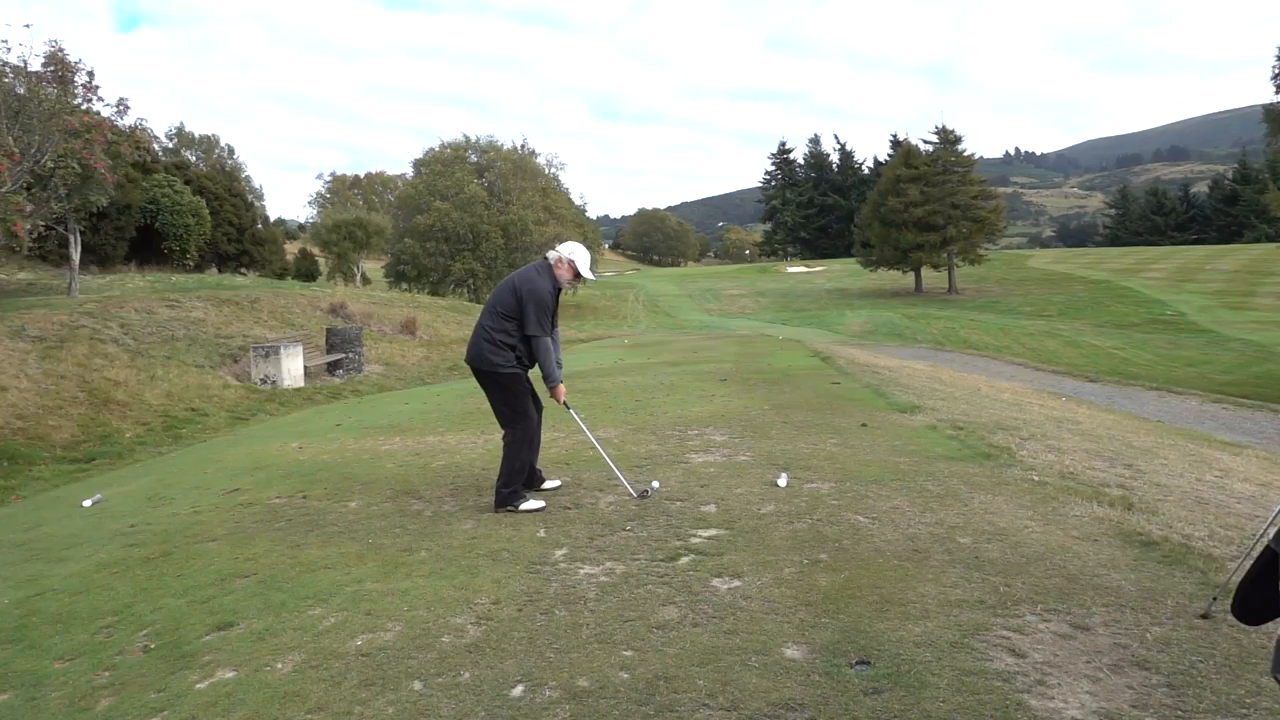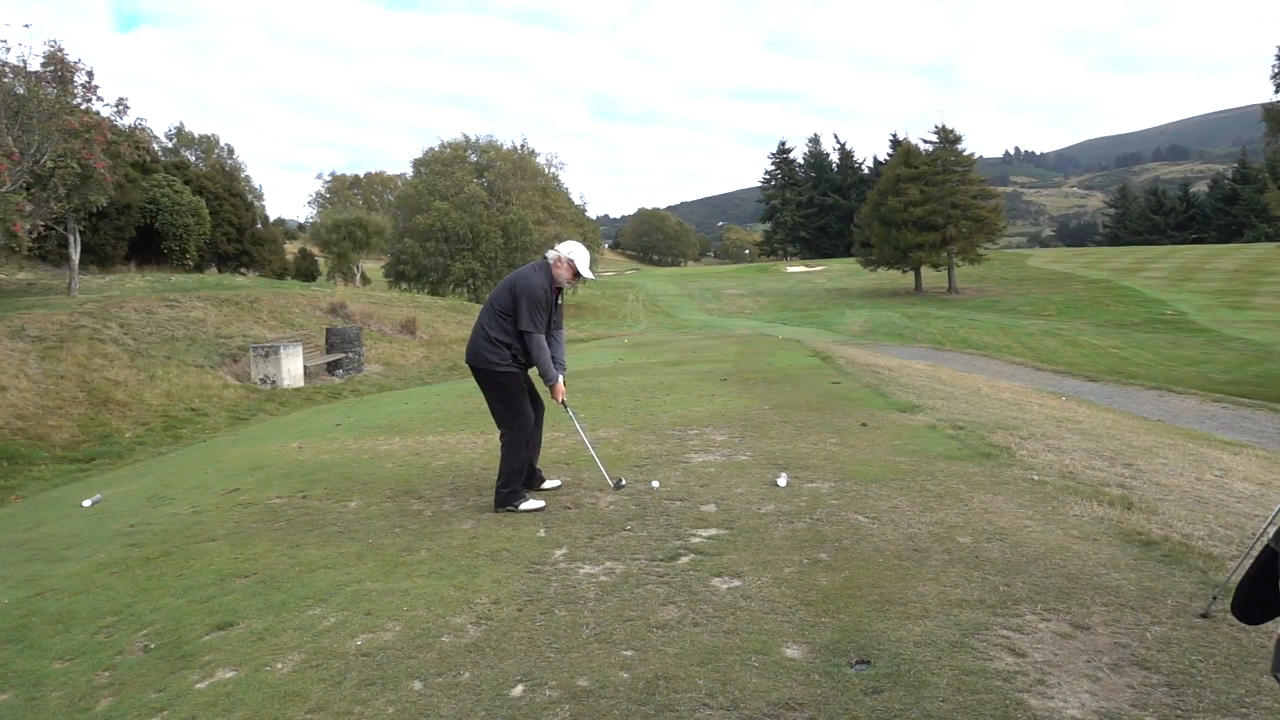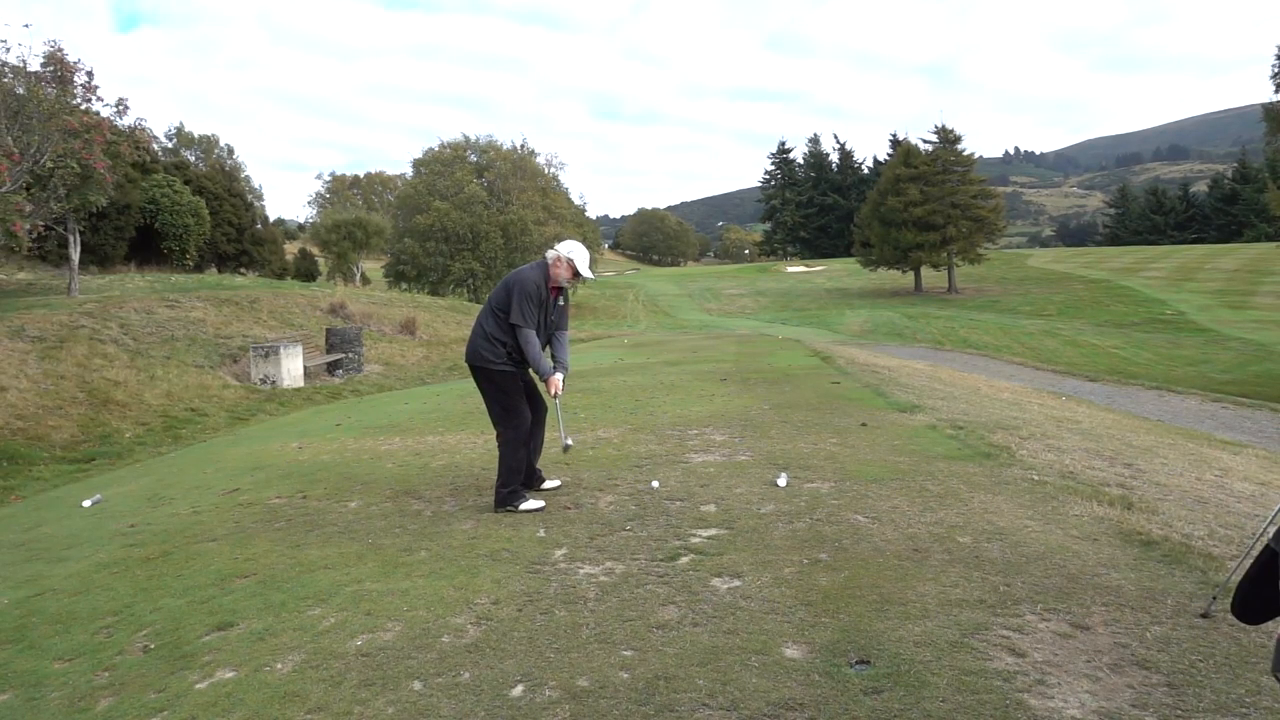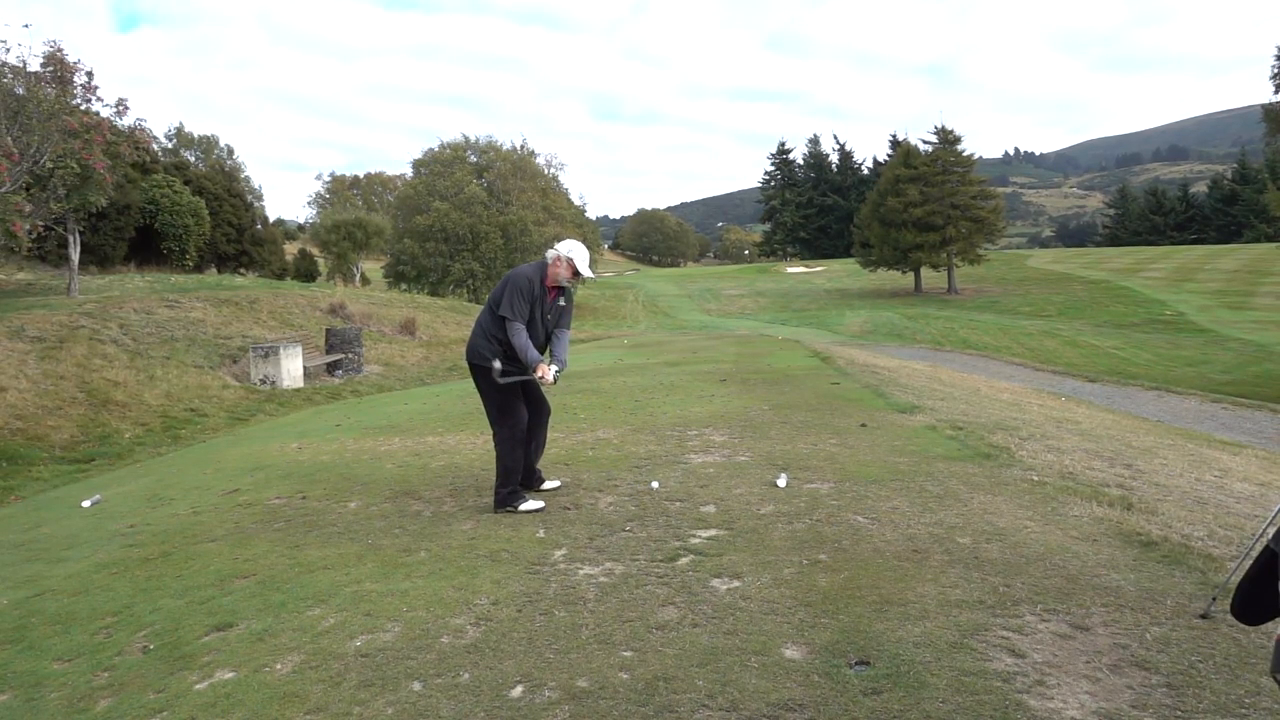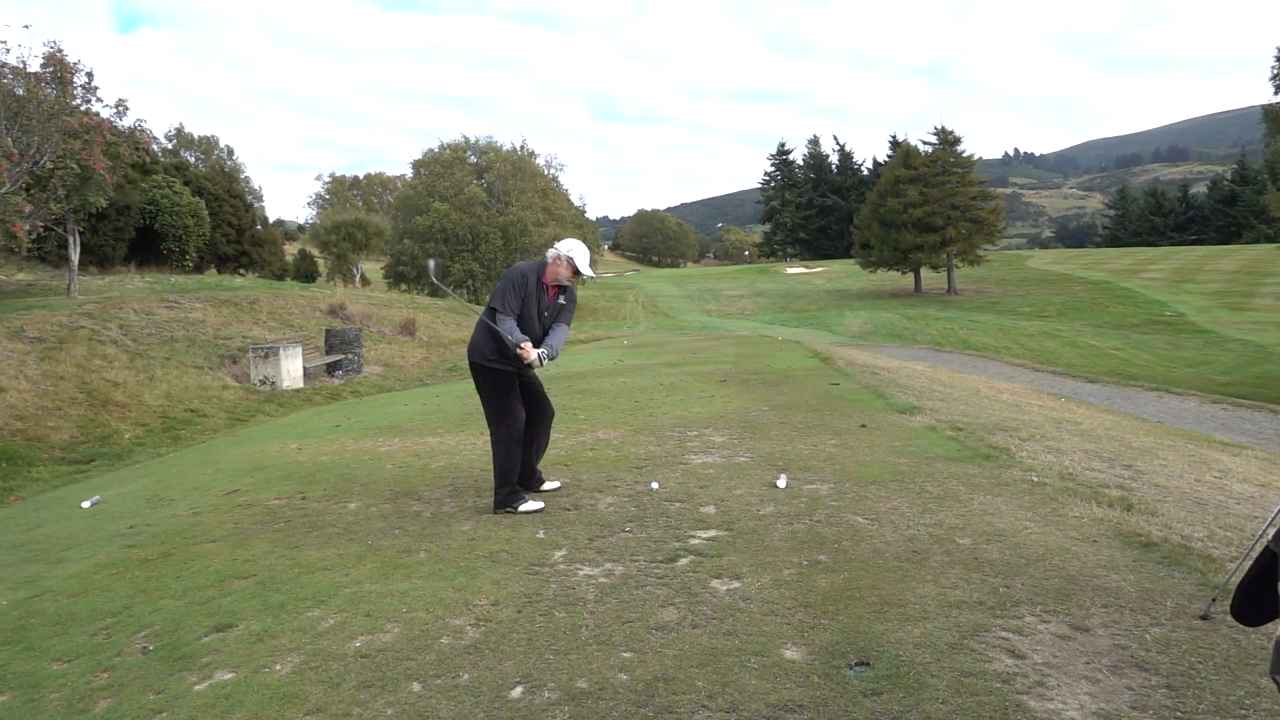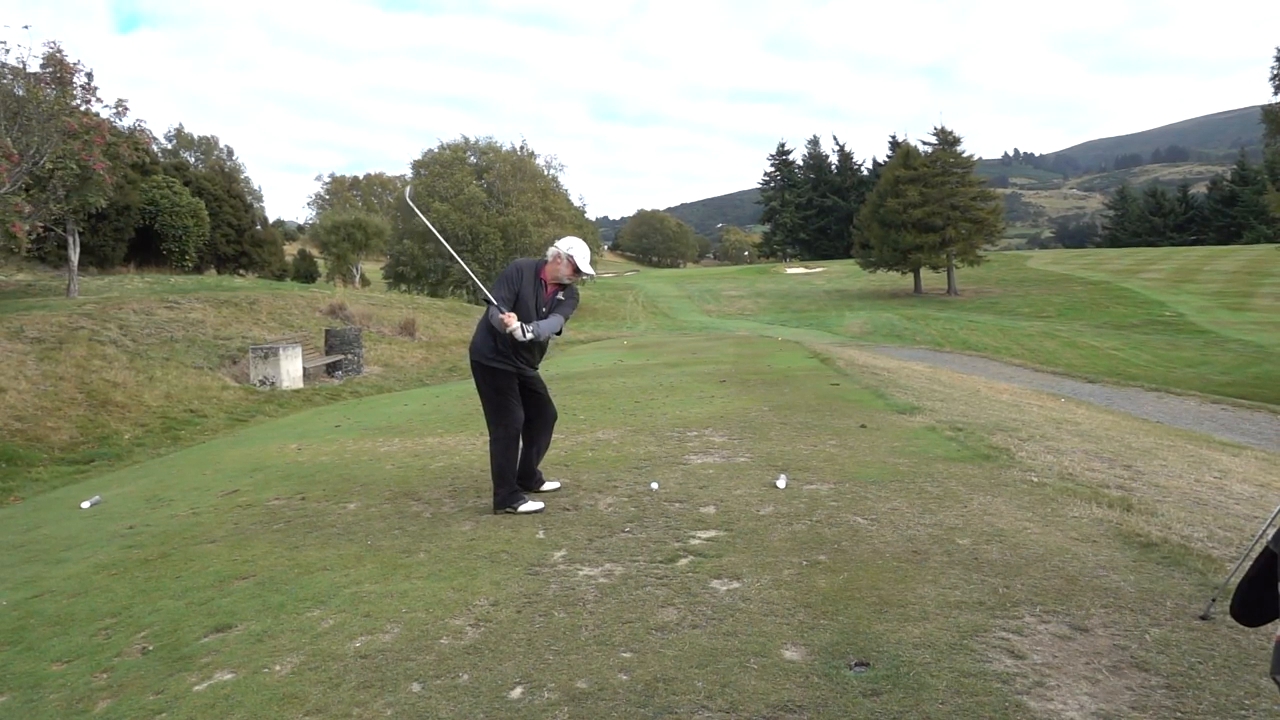
dt=0.7s
person 1, frame 1
left shoulder: (547, 281)
right shoulder: (538, 285)
left elbow: (551, 332)
right elbow: (540, 340)
left wrist: (556, 374)
right wrist: (554, 382)
left hip: (502, 357)
right hip: (495, 358)
left knee: (532, 412)
right knee: (522, 422)
left ankle: (529, 477)
right ankle: (508, 495)
person 1, frame 2
left shoulder: (553, 285)
right shoulder: (534, 284)
left elbow: (555, 331)
right elbow: (535, 338)
left wrist: (559, 374)
right wrist: (552, 381)
left hip: (508, 357)
right hip: (493, 358)
left knee: (533, 411)
right knee: (519, 422)
left ankle: (529, 477)
right ankle: (508, 495)
person 1, frame 3
left shoulder: (559, 288)
right shoulder: (528, 281)
left elbow: (559, 332)
right elbow: (526, 334)
left wrist: (560, 371)
right wrist: (546, 374)
left hip: (511, 358)
right hip: (491, 357)
left knee: (536, 411)
right knee: (516, 422)
left ankle: (528, 477)
right ankle: (508, 495)
person 1, frame 4
left shoulder: (564, 292)
right shoulder: (524, 278)
left elbow: (561, 332)
right elbow: (515, 328)
left wrist: (555, 366)
right wrist: (537, 363)
left hip: (516, 361)
right hip: (491, 356)
left knee: (539, 412)
right knee: (513, 422)
left ankle: (528, 477)
right ankle: (507, 496)
person 1, frame 5
left shoulder: (567, 294)
right shoulder: (521, 274)
left elbow: (560, 329)
right elbow: (504, 319)
left wrist: (543, 353)
right wrist: (522, 343)
left hip: (520, 363)
right hip: (491, 358)
left knee: (541, 413)
right knee: (510, 423)
left ankle: (528, 477)
right ankle: (507, 496)
person 1, frame 6
left shoulder: (569, 294)
right shoulder: (520, 270)
left elbow: (554, 323)
right elbow: (495, 310)
left wrist: (526, 330)
right wrist: (506, 323)
left hip: (525, 363)
right hip: (493, 358)
left knee: (544, 416)
right knee: (508, 423)
left ankle: (528, 478)
right ankle: (507, 497)
